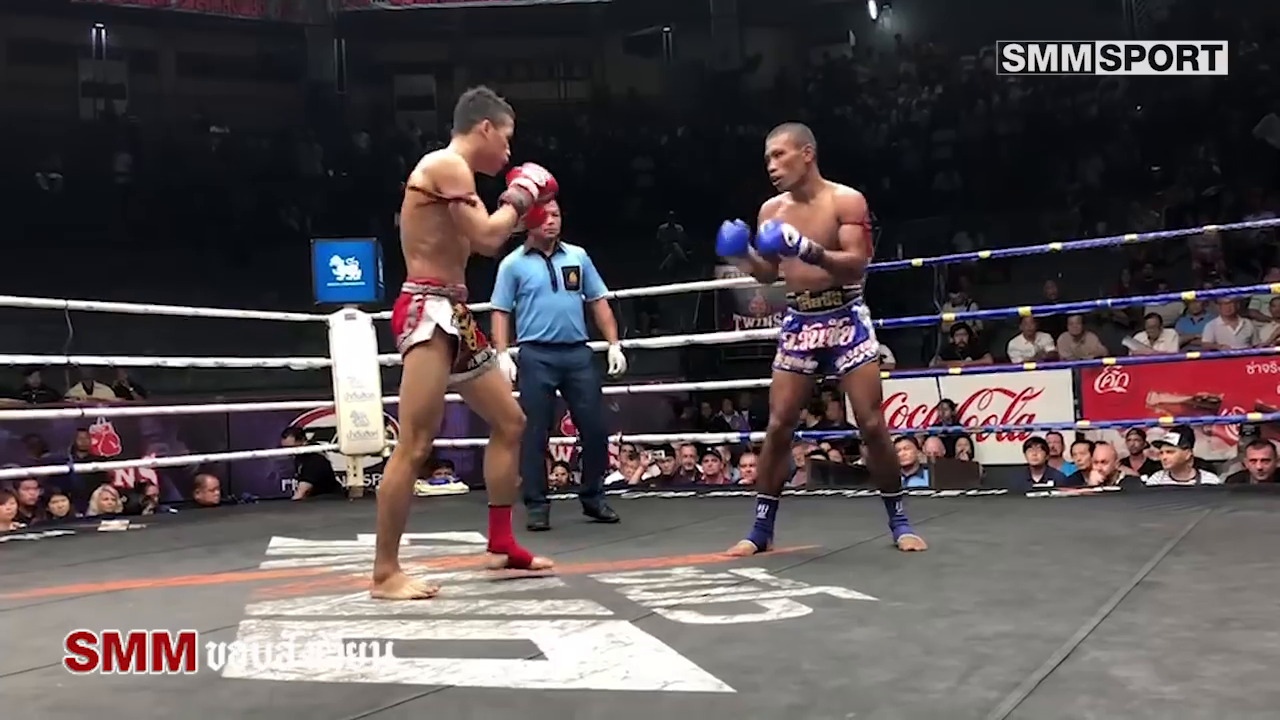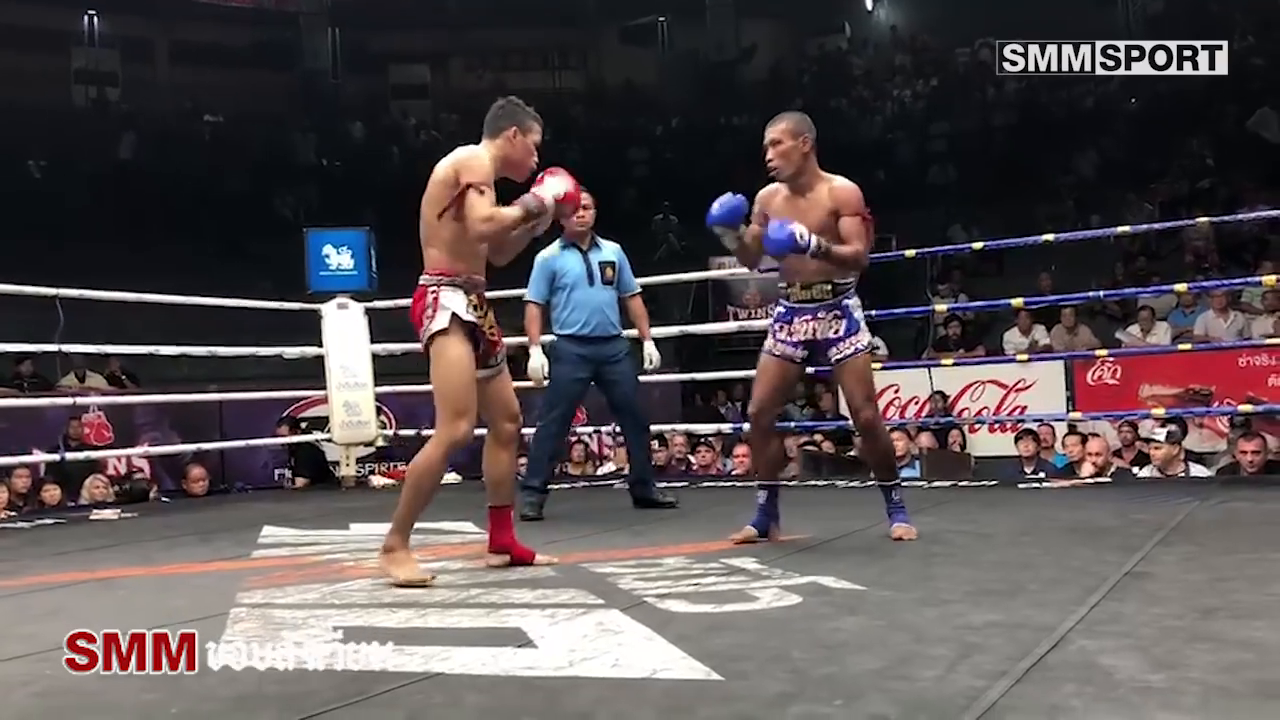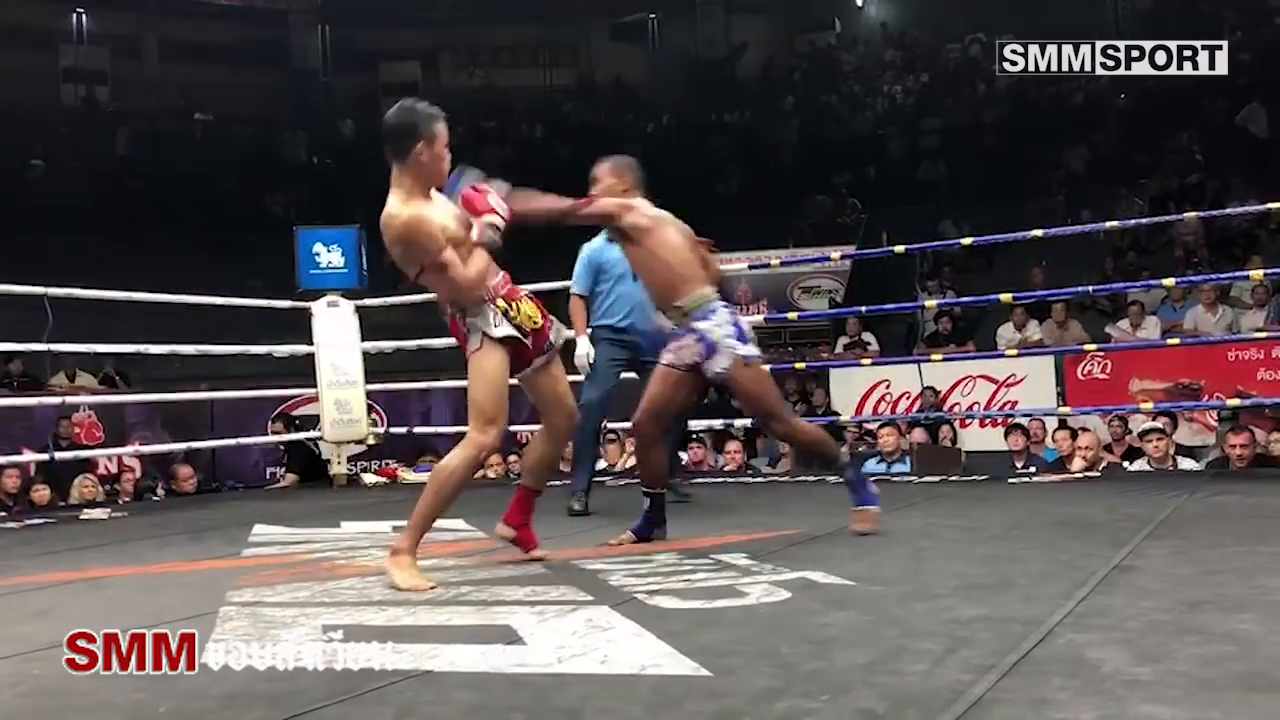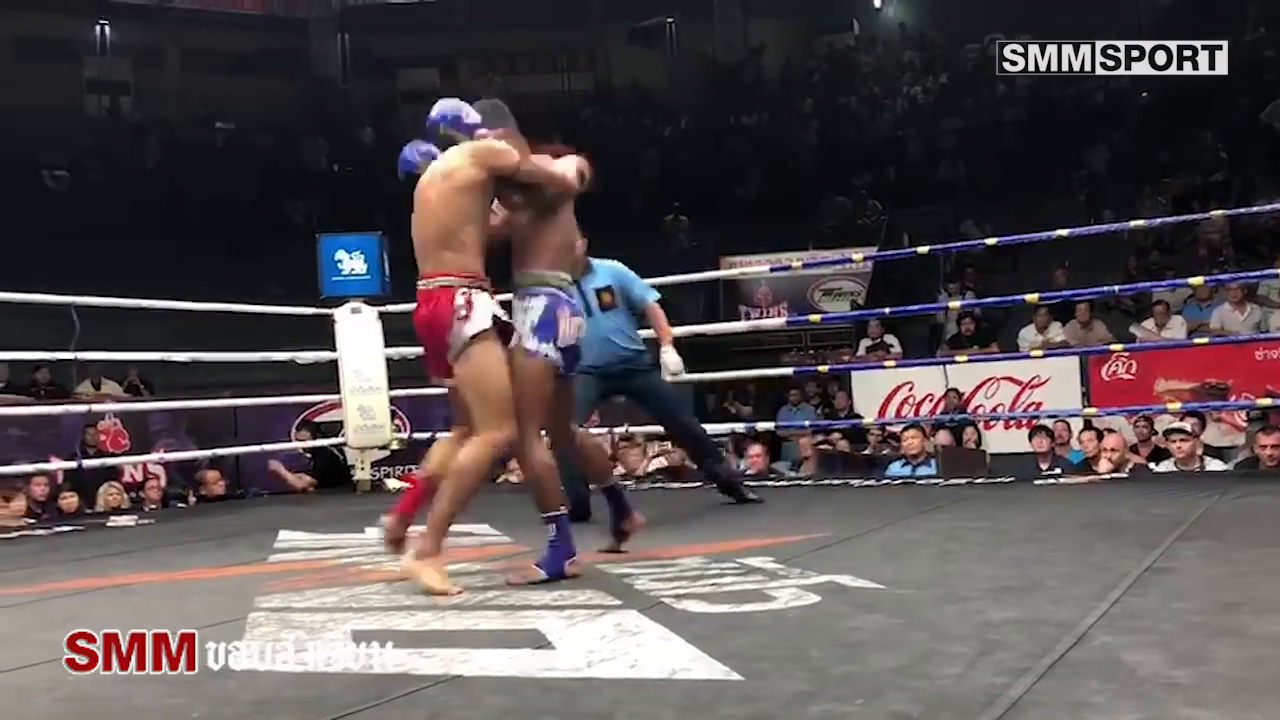
dt=0.4s
person 1, frame 1
left shoulder: (441, 170)
right shoulder: (450, 165)
right elbow: (483, 234)
left wrist: (513, 213)
right wrist: (519, 199)
left hip: (450, 314)
right hip: (429, 312)
left knee: (509, 422)
right knee: (415, 445)
left ankle: (501, 545)
right ankle: (385, 572)
person 1, frame 2
left shoulder: (477, 172)
right shoulder: (472, 159)
left elbow: (496, 253)
right elbow: (484, 224)
left wrist: (537, 216)
right wrist: (538, 204)
left hip: (471, 306)
right hip: (446, 303)
left knee: (505, 423)
right knee: (455, 430)
left ankle: (502, 543)
right ankle: (395, 546)
person 1, frame 3
left shoulder: (419, 198)
right shoulder: (408, 218)
right elbow: (466, 286)
right wrist: (485, 235)
left hip: (513, 309)
right hip: (485, 321)
left knee: (563, 418)
right knee: (484, 439)
left ankle: (517, 522)
right ankle: (401, 553)
person 1, frame 4
left shoulder: (431, 172)
right shoulder: (484, 151)
right elbow: (562, 182)
right wrist: (571, 166)
left hip: (431, 304)
right hip: (459, 304)
left knee: (467, 428)
right knee: (496, 432)
left ankle: (403, 514)
right ankle: (425, 552)
person 2, frame 1
left shoulder: (846, 200)
right shoulder: (770, 211)
left elbow: (858, 262)
right elbow: (765, 272)
left wrist: (807, 251)
right wrist: (741, 256)
left hip: (845, 318)
right hip: (798, 323)
left knee: (872, 425)
right knee: (777, 427)
left ankle: (898, 520)
right ankle: (761, 528)
person 2, frame 2
left shoulder: (842, 193)
right shoulder: (767, 198)
left elbow: (861, 254)
right elbow: (751, 257)
left wrist: (812, 245)
right wrist: (730, 230)
left hip: (839, 310)
right hip: (792, 313)
left knee: (866, 419)
right knee: (760, 412)
left ankle: (896, 509)
right ankle: (766, 515)
person 2, frame 3
left shoulder: (622, 210)
right shoulder: (657, 223)
left elbow: (566, 209)
right elbow: (709, 268)
left wrist: (510, 201)
left hip: (713, 325)
right hip: (687, 332)
left knee: (779, 422)
right knee: (646, 427)
left ankle: (858, 486)
right ankle: (654, 518)
person 2, frame 4
left shoulder: (548, 169)
right shoulder: (520, 189)
left hip: (544, 308)
right hip: (551, 309)
left knee: (523, 433)
right knee: (562, 429)
left ankle: (560, 550)
right ankle: (621, 513)
person 3, frame 1
left shoulder: (578, 256)
right shoulder: (513, 264)
left elbow: (599, 302)
right elbow: (500, 314)
left wrist: (614, 344)
right wrist: (503, 356)
left hip: (578, 354)
right hip: (536, 356)
left knee: (595, 429)
right knee: (533, 434)
left ankle: (593, 498)
right ankle: (536, 506)
person 3, frame 2
left shoulder: (614, 252)
right shoulder: (549, 259)
left elbow: (631, 298)
right elbow: (534, 306)
left wrist: (648, 340)
right wrist: (535, 351)
left hip: (614, 347)
right hip: (573, 349)
left knee: (635, 418)
right knee: (553, 422)
left ankle: (643, 487)
right ankle: (533, 493)
person 3, frame 3
right shoulder: (593, 250)
right elbow: (577, 300)
right wrist: (581, 339)
left hip: (651, 337)
right hip: (609, 339)
right knee: (592, 407)
right ankle: (580, 487)
person 3, frame 4
left shoulder: (614, 271)
left elbow: (651, 307)
left wrist: (667, 348)
left hip: (633, 364)
right hip: (589, 372)
left knee: (685, 427)
left ankle: (729, 482)
right ankle: (578, 501)
